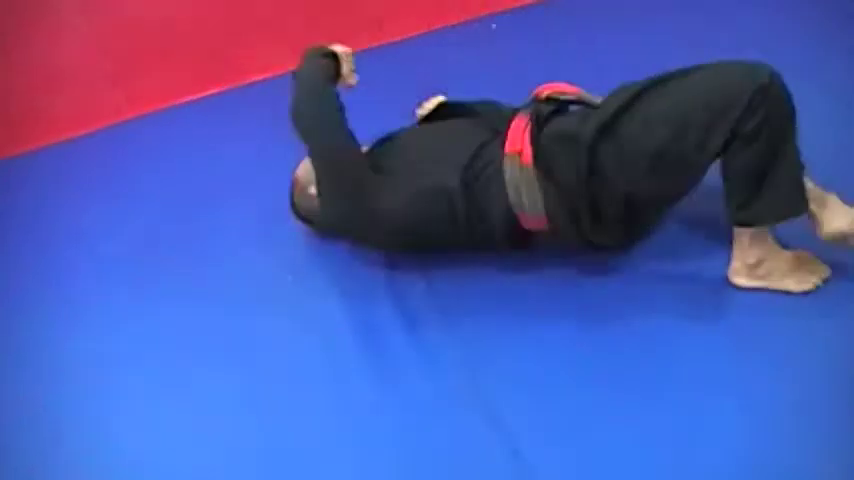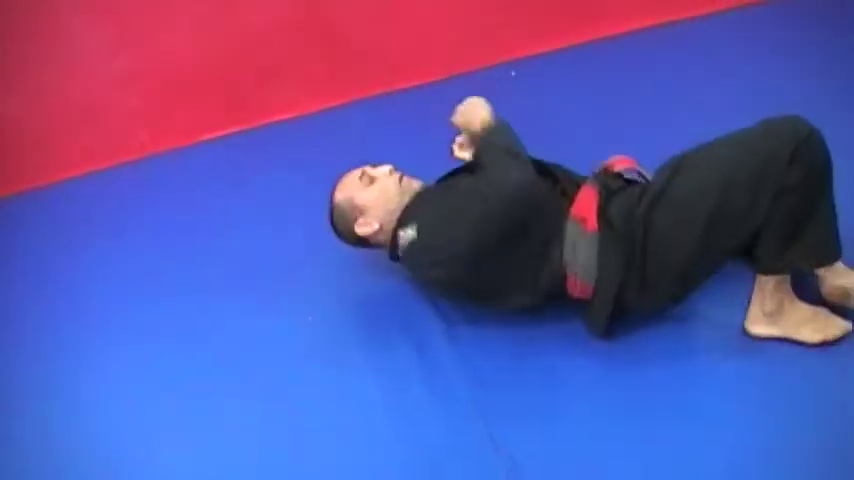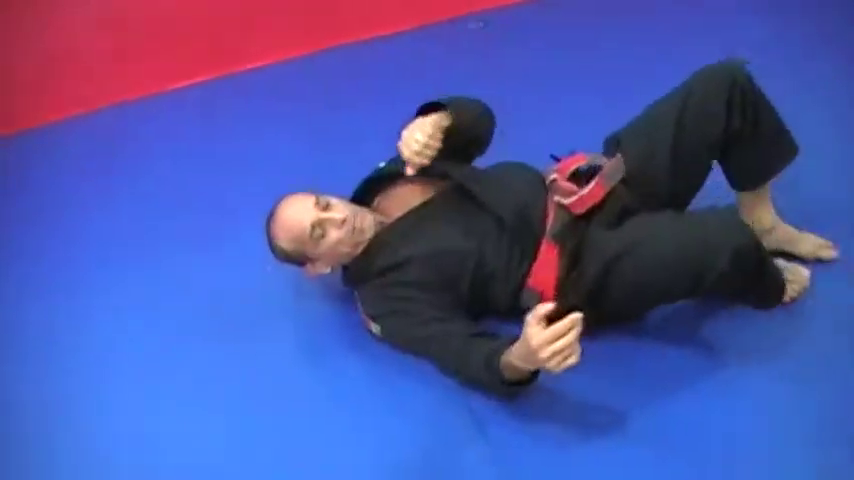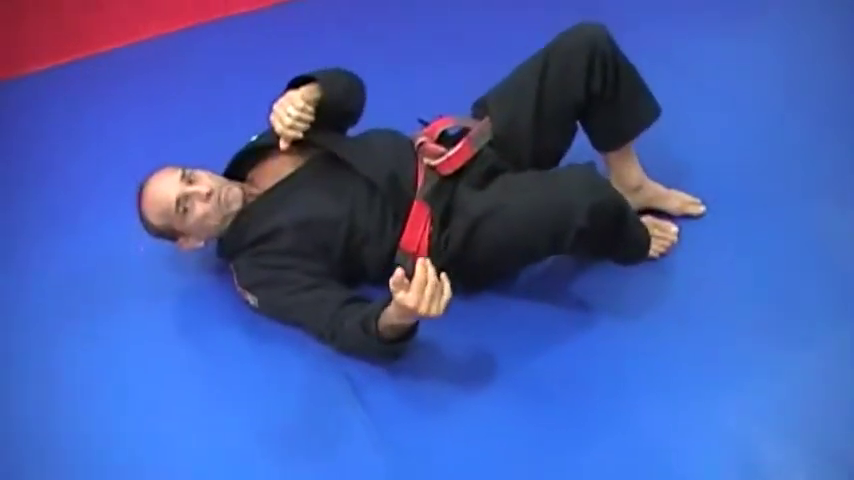
dt=0.7s
person 1, frame 1
left shoulder: (396, 181)
right shoulder: (365, 208)
left elbow: (491, 126)
right elbow: (313, 118)
right wrist: (326, 63)
left hip: (573, 168)
right hip: (572, 177)
right knee: (755, 90)
right ankle: (754, 256)
person 1, frame 2
left shoulder: (424, 233)
right shoulder: (434, 238)
right elbow: (522, 187)
left wrist: (483, 149)
right wrist: (486, 130)
left hip: (613, 228)
right hip: (629, 252)
right knee: (792, 142)
right ankle: (772, 305)
person 1, frame 3
left shoulder: (402, 171)
right shoulder: (387, 297)
left elbow: (479, 118)
right elbow: (470, 355)
left wrist: (435, 123)
right wrist: (522, 358)
left hip: (595, 185)
right hip: (587, 268)
left knee: (725, 82)
right knee: (723, 242)
left ankle: (762, 223)
right ankle: (760, 279)
person 1, frame 4
left shoulder: (269, 149)
right shoulder: (260, 266)
left elbow: (349, 91)
right elbow: (345, 323)
left wrist: (304, 95)
right wrist: (397, 317)
left hip: (464, 149)
right hip: (458, 236)
left knee: (585, 45)
right knee: (582, 198)
left ankle: (629, 182)
right ankle: (630, 238)
